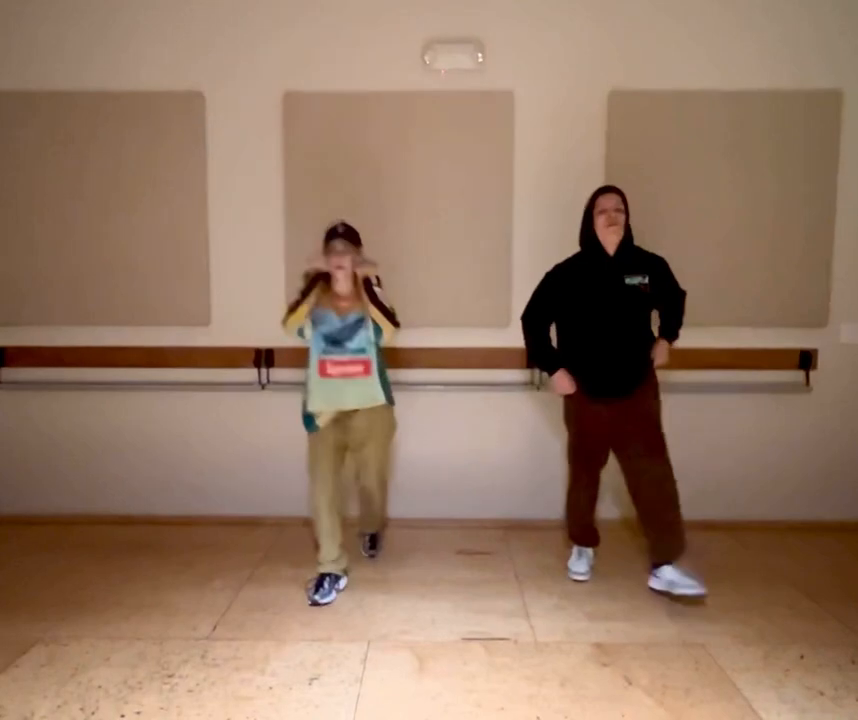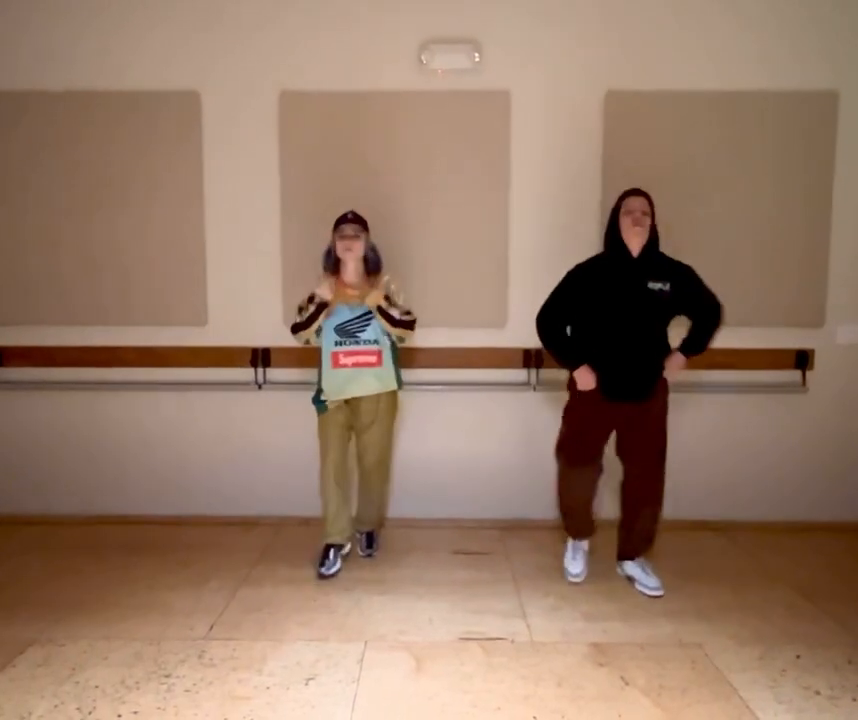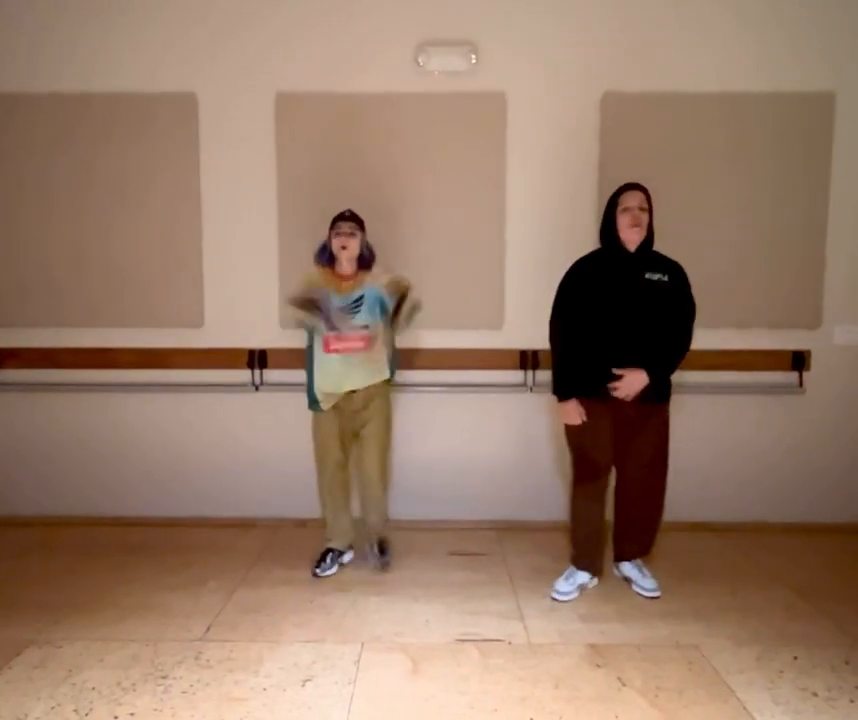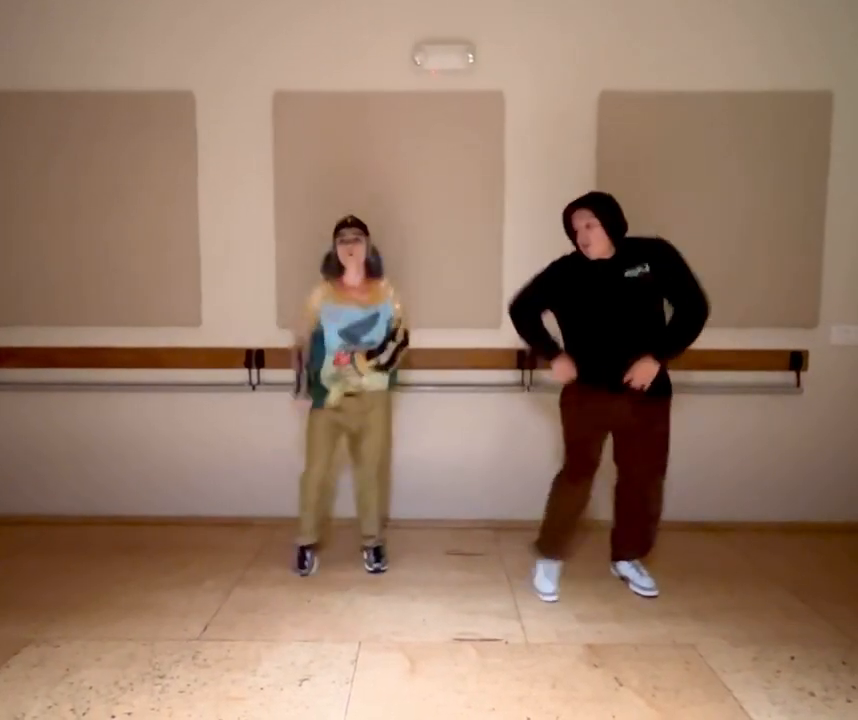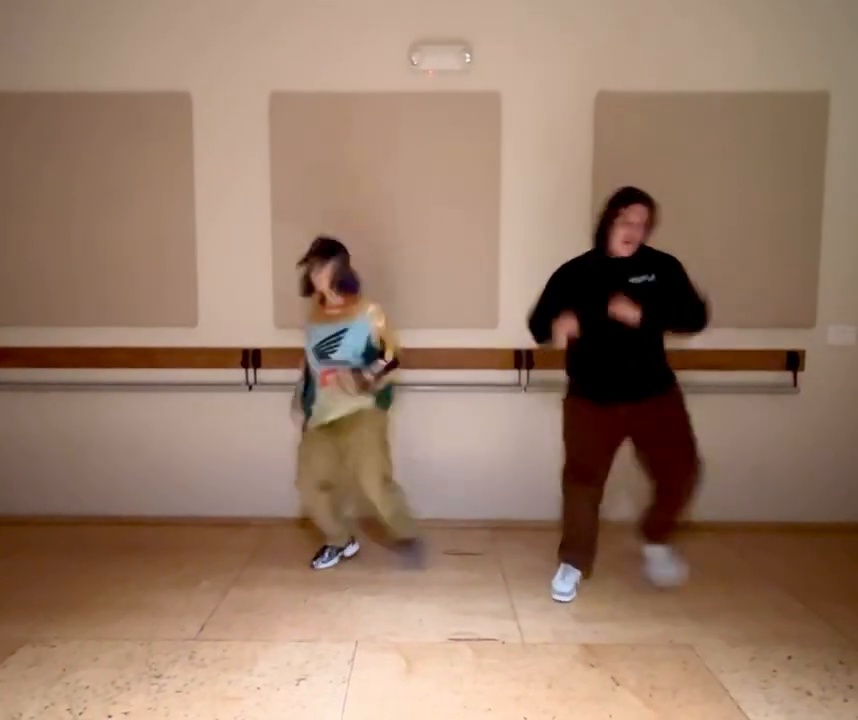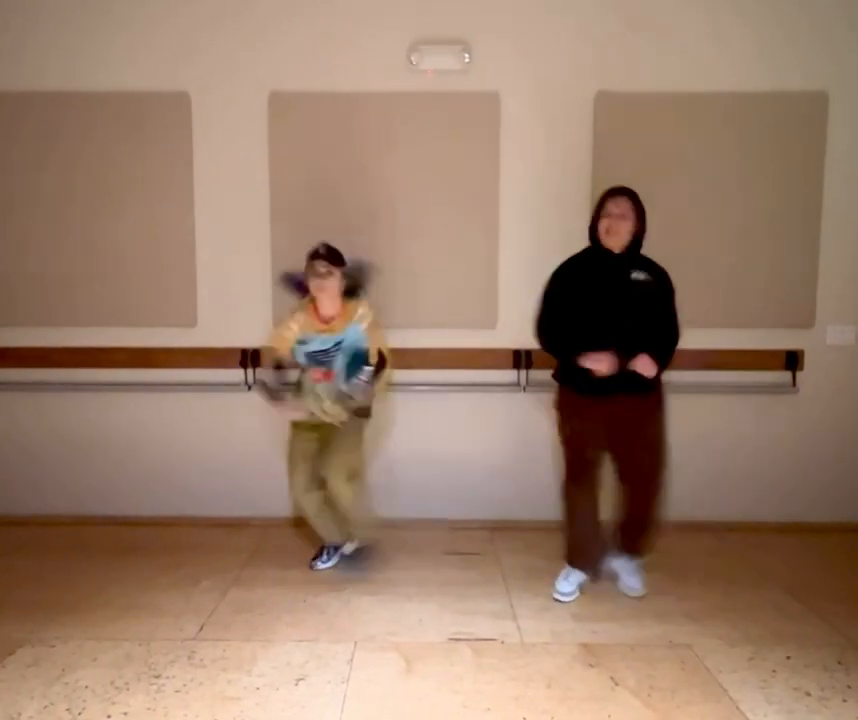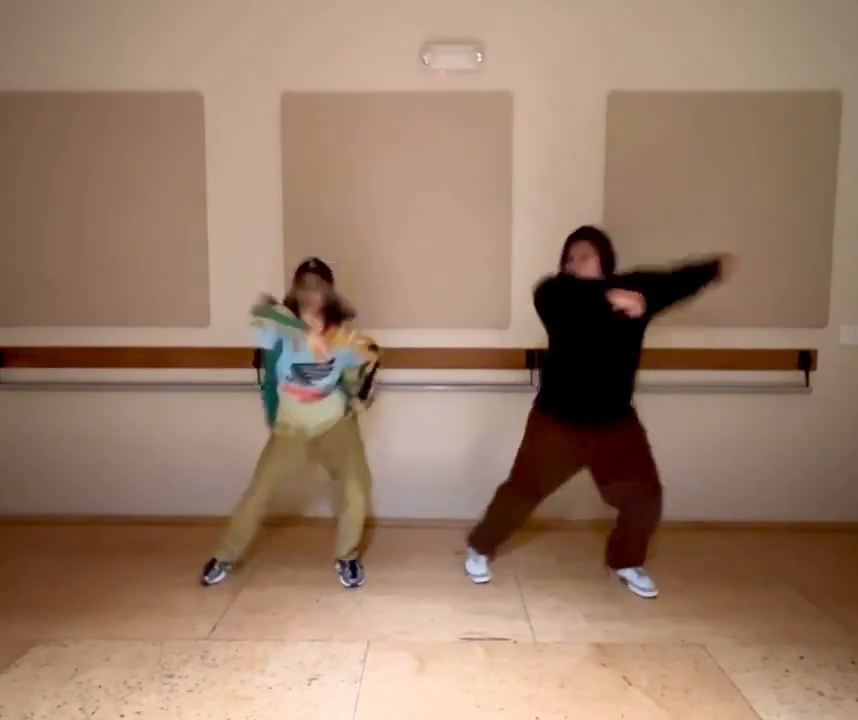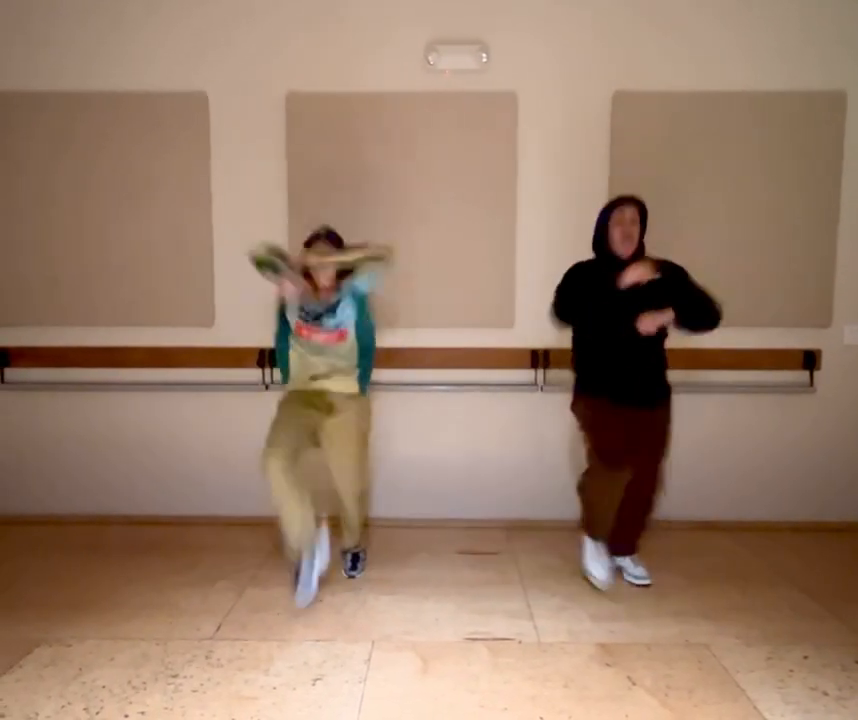
dt=0.4s
person 1, frame 1
left shoulder: (650, 266)
right shoulder: (568, 273)
left elbow: (674, 300)
right elbow: (533, 320)
left wrist: (667, 338)
right wrist: (553, 368)
left hip: (637, 387)
right hip: (586, 392)
left knee: (652, 470)
right knee: (584, 471)
left ankle: (665, 565)
right ankle: (583, 545)
person 1, frame 2
left shoulder: (673, 273)
right shoulder: (589, 273)
left elbow: (709, 312)
right elbow: (548, 321)
left wrist: (685, 351)
right wrist: (575, 364)
left hip: (647, 393)
right hip: (594, 390)
left knee: (646, 476)
right knee: (577, 464)
left ankle: (633, 556)
right ankle: (578, 538)
person 1, frame 3
left shoulder: (669, 273)
right shoulder: (586, 270)
left elbow: (680, 334)
right elbow: (563, 335)
left wrist: (649, 373)
right wrist: (565, 394)
left hip: (648, 395)
right hip: (591, 396)
left knee: (645, 481)
right knee: (589, 478)
left ankle: (631, 558)
right ankle: (584, 567)
person 1, frame 4
left shoulder: (657, 256)
right shoulder: (567, 272)
left elbow: (694, 310)
right elbow: (522, 309)
left wrist: (659, 356)
right wrist: (553, 355)
left hip: (645, 390)
right hip: (588, 391)
left knee: (644, 479)
right knee: (577, 471)
left ankle: (629, 557)
right ankle: (549, 557)
person 1, frame 5
left shoulder: (662, 268)
right shoulder: (573, 274)
left elbow: (695, 317)
right elbow: (538, 325)
left wrist: (641, 313)
right wrist: (558, 324)
left hip: (654, 395)
right hip: (591, 398)
left knee: (680, 470)
right knee: (582, 479)
left ankle: (656, 540)
right ankle: (573, 563)
person 1, frame 6
left shoulder: (651, 275)
right shoulder: (572, 271)
left elbow: (667, 332)
right elbow: (549, 331)
left wrist: (653, 357)
right wrist: (582, 356)
left hip: (638, 395)
right hip: (580, 394)
left knee: (643, 477)
right knee: (581, 478)
left ankle: (626, 553)
right ankle: (579, 563)
person 1, frame 7
left shoulder: (636, 287)
right shoulder: (559, 291)
left elbow: (677, 282)
right elbow: (547, 299)
left wrist: (714, 268)
right wrist: (608, 299)
left hip: (615, 422)
right hip: (558, 420)
left knee: (644, 496)
right knee: (525, 487)
left ankle: (626, 563)
right ankle: (480, 547)
person 1, frame 8
left shoulder: (665, 274)
right shoulder: (584, 274)
left elbow: (707, 315)
right elbow: (565, 310)
left wrist: (670, 314)
right wrist: (620, 282)
left hip: (651, 399)
right hip: (599, 397)
left knee: (644, 482)
right knee: (613, 465)
left ankle: (623, 551)
right ankle: (595, 536)
person 2, frame 1
left shoulder: (370, 295)
right shoulder: (316, 298)
left elbow: (389, 328)
right elbow: (291, 324)
left wrist: (369, 283)
right wrist: (313, 279)
left hip: (371, 407)
right hip: (325, 409)
left knee: (373, 481)
right knee: (324, 488)
left ankle: (371, 530)
right ankle: (331, 569)
person 2, frame 2
left shoulder: (383, 286)
right shoulder: (323, 289)
left elbow: (407, 329)
right elbow: (300, 333)
left wrist: (383, 306)
right wrist: (319, 301)
left hip: (378, 391)
right hip: (334, 393)
left knee: (374, 465)
right knee: (332, 465)
left ankle: (368, 528)
right ankle: (336, 539)
person 2, frame 3
left shoulder: (376, 280)
right shoulder: (318, 279)
left elbow: (404, 300)
right elbow: (302, 301)
left wrist: (387, 325)
right wrist: (332, 317)
left hip: (371, 389)
right hip: (328, 391)
left knee: (374, 464)
right knee: (330, 467)
left ankle: (378, 537)
right ankle: (338, 544)
person 2, frame 4
left shoulder: (385, 292)
right shoulder: (323, 293)
left elbow: (400, 340)
right elbow: (305, 342)
left wrist: (366, 362)
right wrist: (305, 384)
left hip: (372, 392)
right hip: (330, 394)
left knee: (373, 468)
right knee: (317, 468)
left ankle: (373, 542)
right ankle: (306, 541)
person 2, frame 5
left shoulder: (367, 312)
right shoulder: (313, 315)
left elbow: (391, 361)
left wrist: (363, 380)
right wrist: (301, 400)
left hip: (363, 411)
right hip: (323, 415)
left knee: (374, 482)
right knee: (310, 483)
left ankle: (405, 537)
right ankle: (340, 541)
person 2, frame 6
left shoulder: (360, 313)
right shoulder: (299, 319)
left elbow: (379, 362)
right elbow: (279, 358)
left hip: (344, 415)
right hip: (307, 415)
left knee: (340, 476)
right knee: (303, 488)
left ankle: (352, 538)
right ankle: (337, 540)
person 2, frame 7
left shoulder: (345, 337)
right shoulder: (281, 324)
left elbow: (371, 358)
right elbow: (260, 313)
left wrist: (361, 396)
right wrist: (288, 320)
left hip: (336, 426)
right hip: (289, 431)
left knee: (356, 490)
right knee: (257, 496)
left ankle: (347, 557)
right ankle: (224, 558)
person 2, frame 8
left shoulder: (355, 290)
right shoulder: (295, 293)
left elbow: (377, 256)
left wrist: (338, 259)
right wrist: (287, 279)
left hip: (345, 399)
right hip: (299, 397)
left knee: (349, 483)
right knee: (277, 461)
left ankle: (352, 546)
right ankle: (306, 548)
